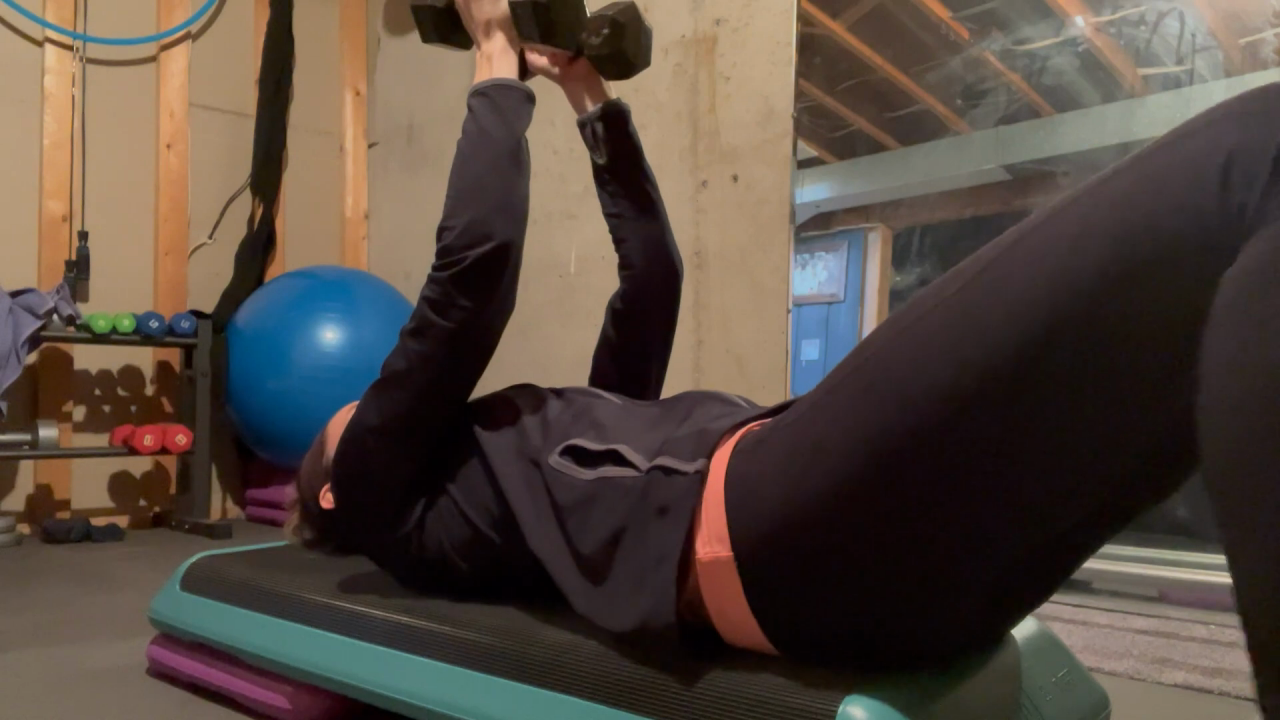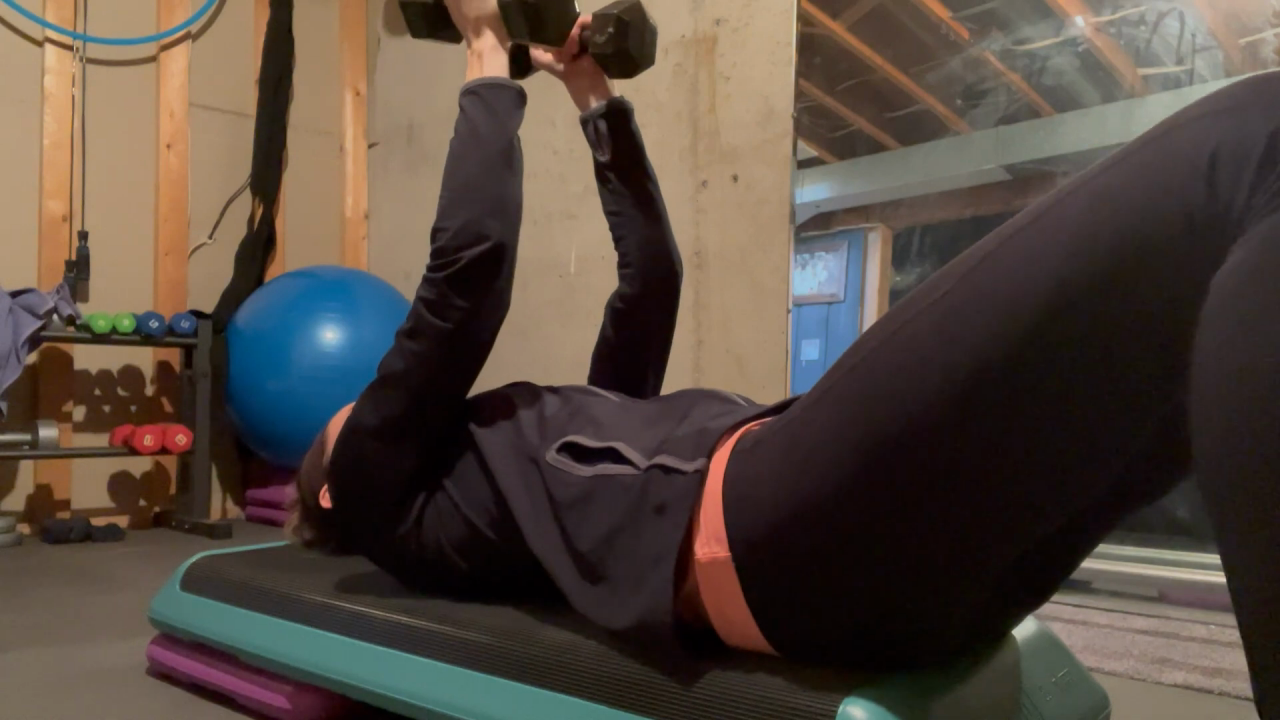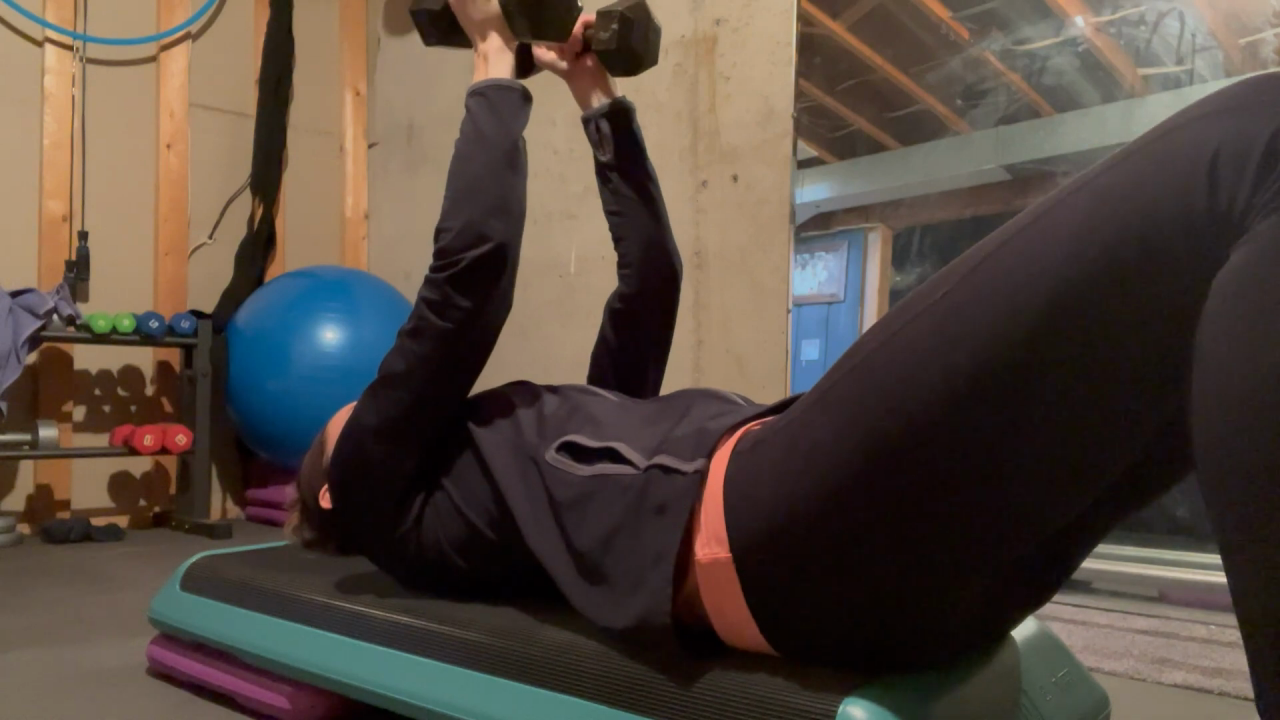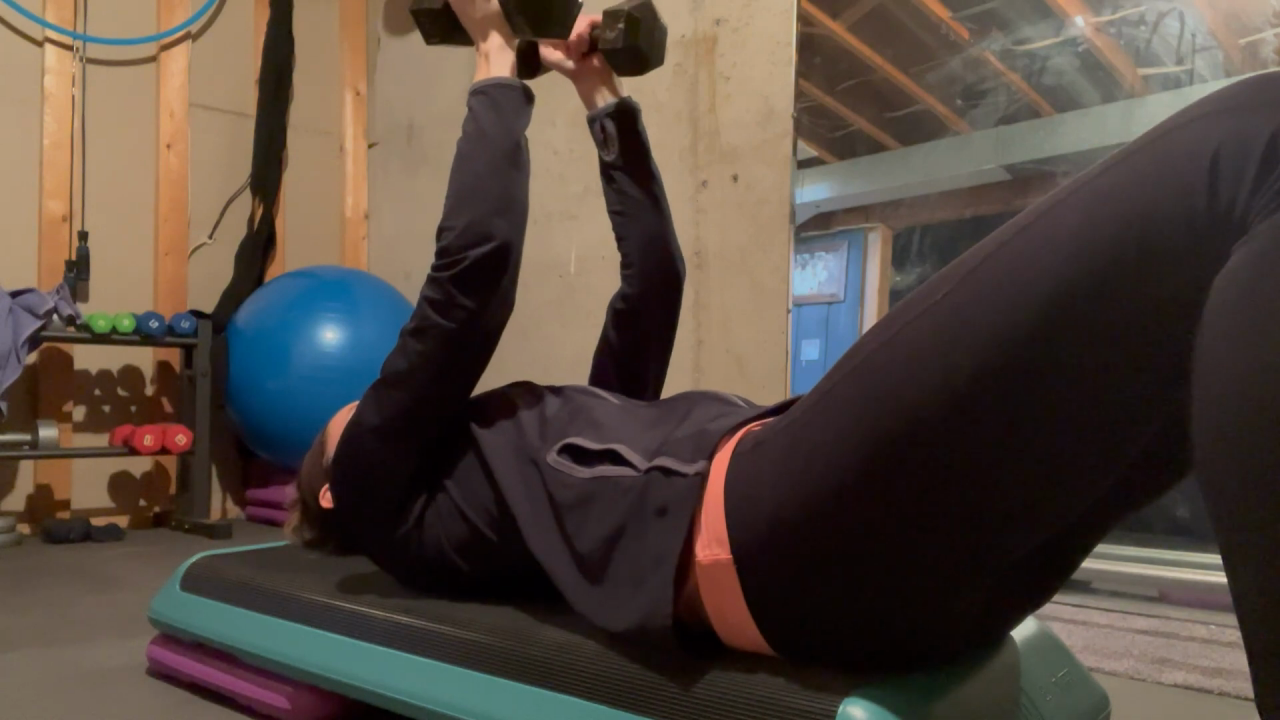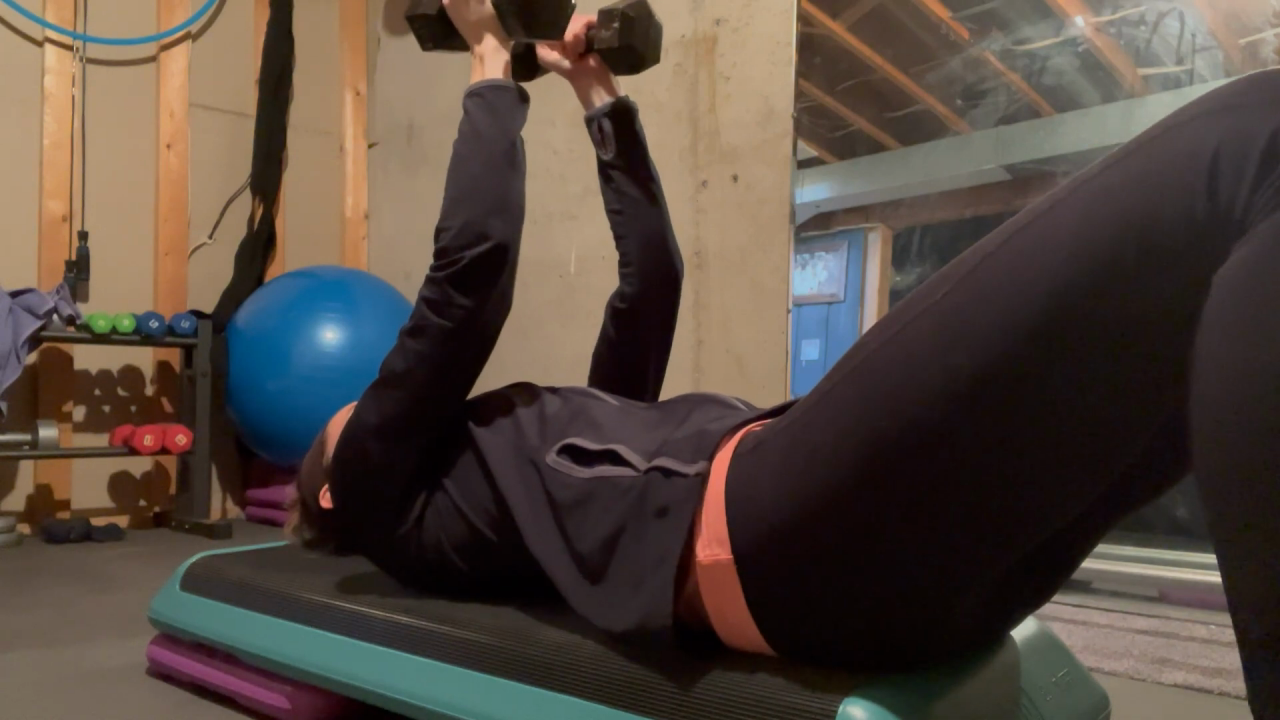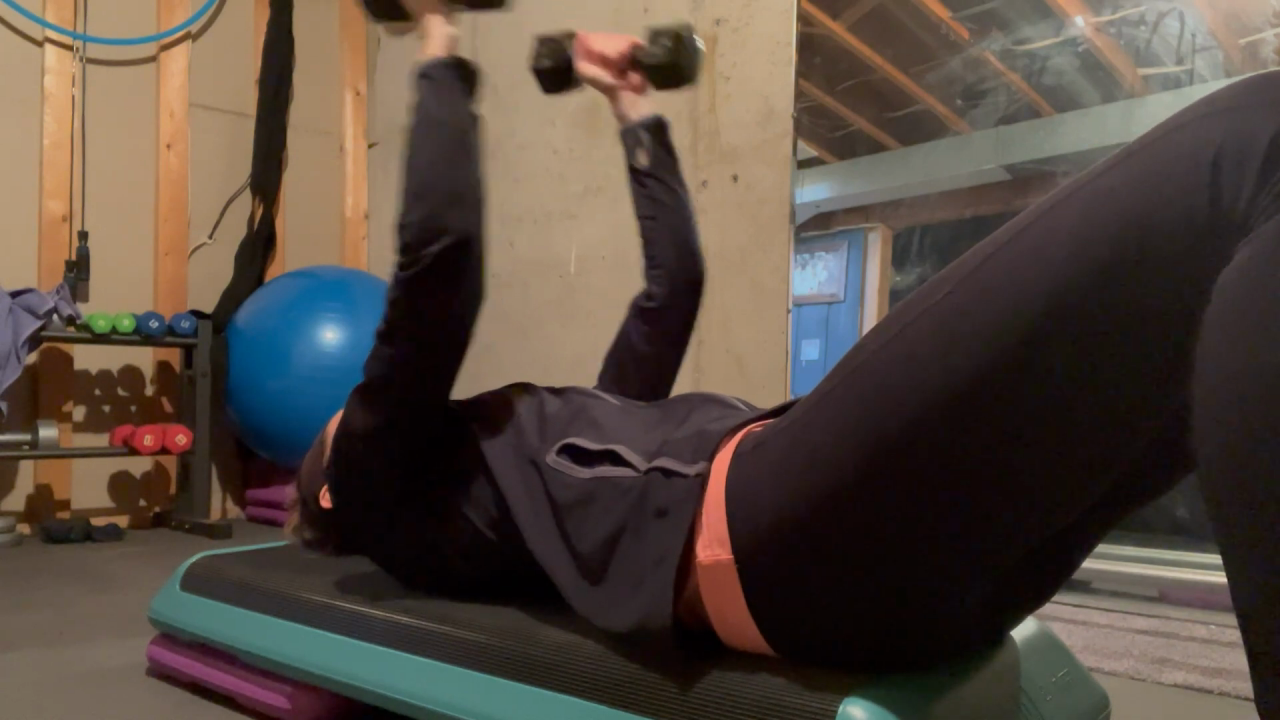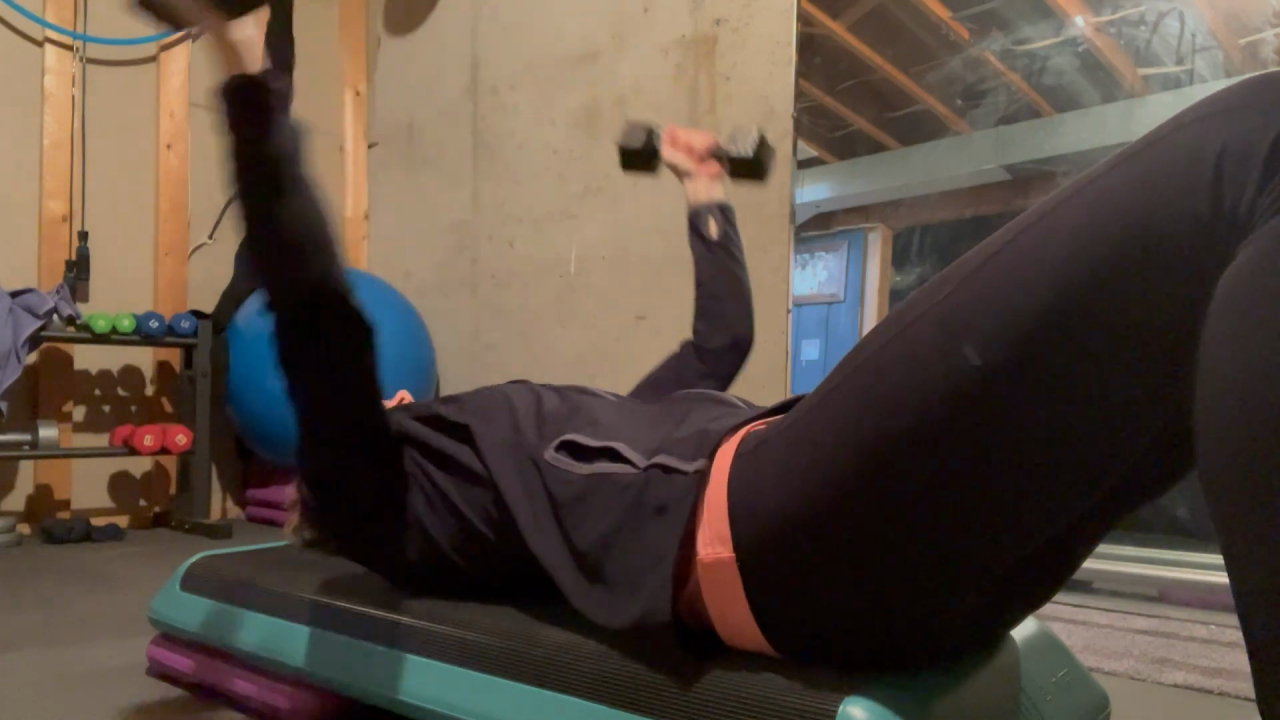
dt=0.3s
person 1, frame 1
left shoulder: (538, 441)
right shoulder: (388, 499)
left elbow: (651, 275)
right elbow: (476, 261)
left wrist: (592, 102)
right hip: (768, 533)
person 1, frame 2
left shoulder: (545, 441)
right shoulder: (387, 498)
left elbow: (649, 276)
right elbow: (469, 258)
left wrist: (596, 100)
right hip: (772, 536)
person 1, frame 3
left shoulder: (546, 439)
right shoulder: (386, 495)
left elbow: (649, 275)
right elbow: (470, 264)
left wrist: (598, 99)
right hip: (770, 532)
person 1, frame 4
left shoulder: (551, 441)
right shoulder: (388, 499)
left elbow: (653, 275)
right elbow: (474, 262)
left wrist: (604, 100)
right hip: (771, 536)
person 1, frame 5
left shoulder: (551, 440)
right shoulder: (392, 501)
left elbow: (650, 274)
right elbow: (471, 263)
left wrist: (601, 100)
right hip: (772, 533)
person 1, frame 6
left shoulder: (555, 437)
right shoulder: (396, 500)
left elbow: (671, 287)
right elbow: (439, 258)
left wrist: (635, 109)
right hip: (777, 535)
person 1, frame 7
left shoulder: (527, 446)
right shoulder: (394, 509)
left elbow: (718, 341)
right elbow: (317, 315)
left wrist: (704, 198)
left hip: (839, 501)
right hip: (766, 528)
